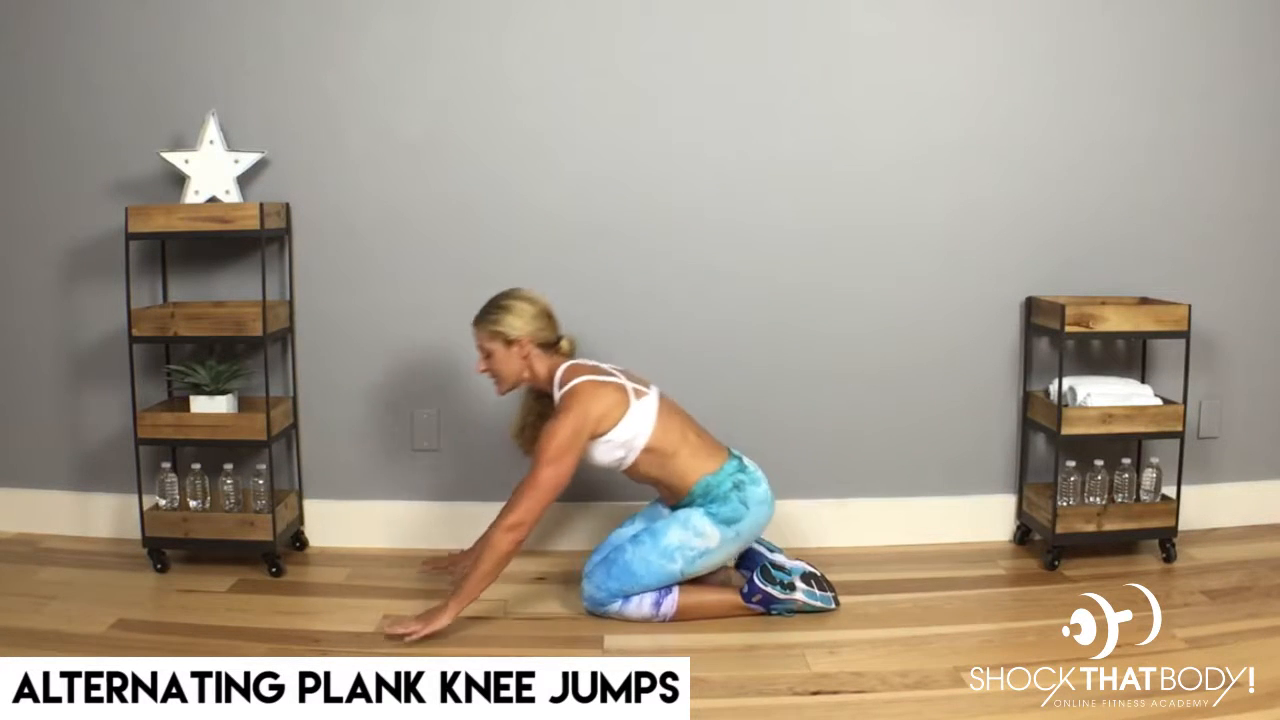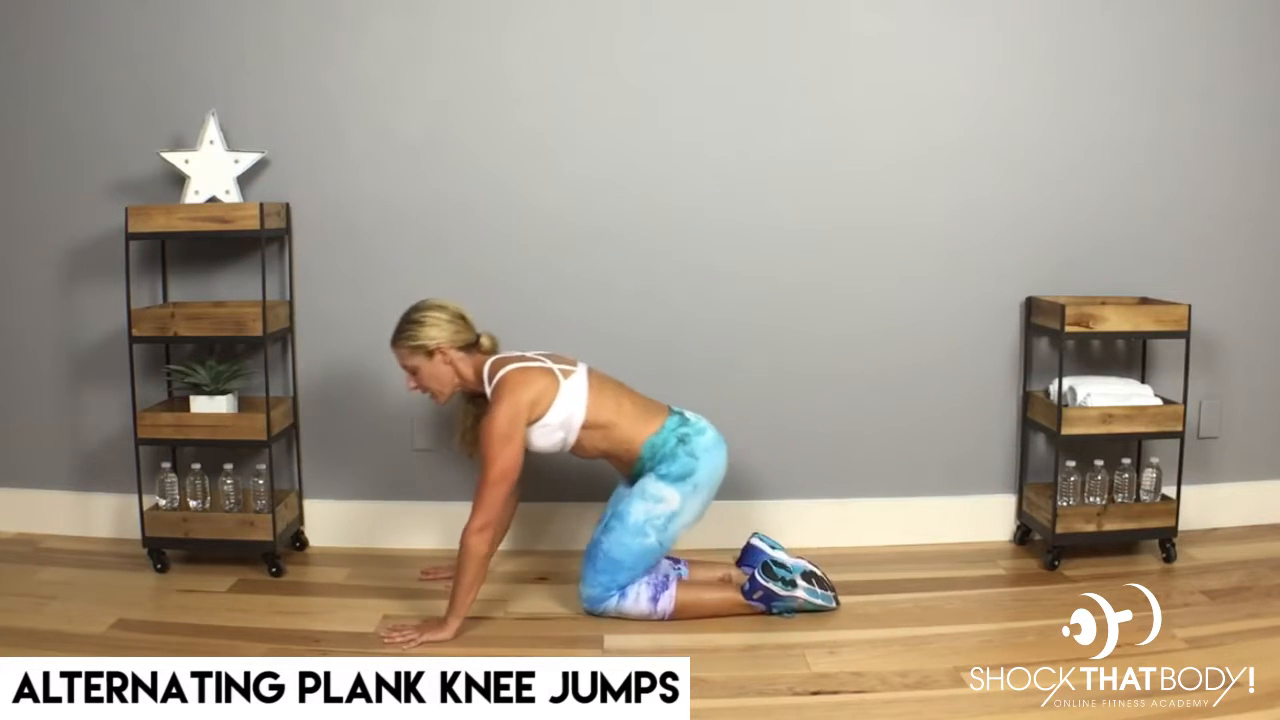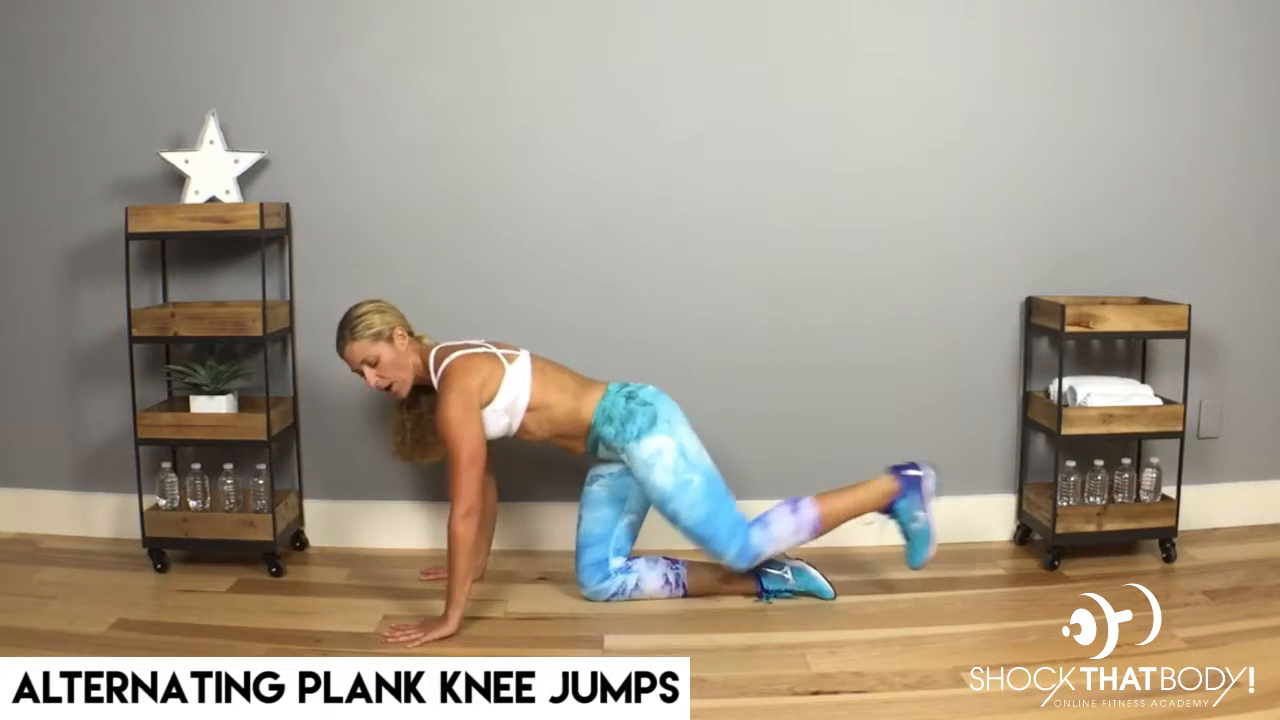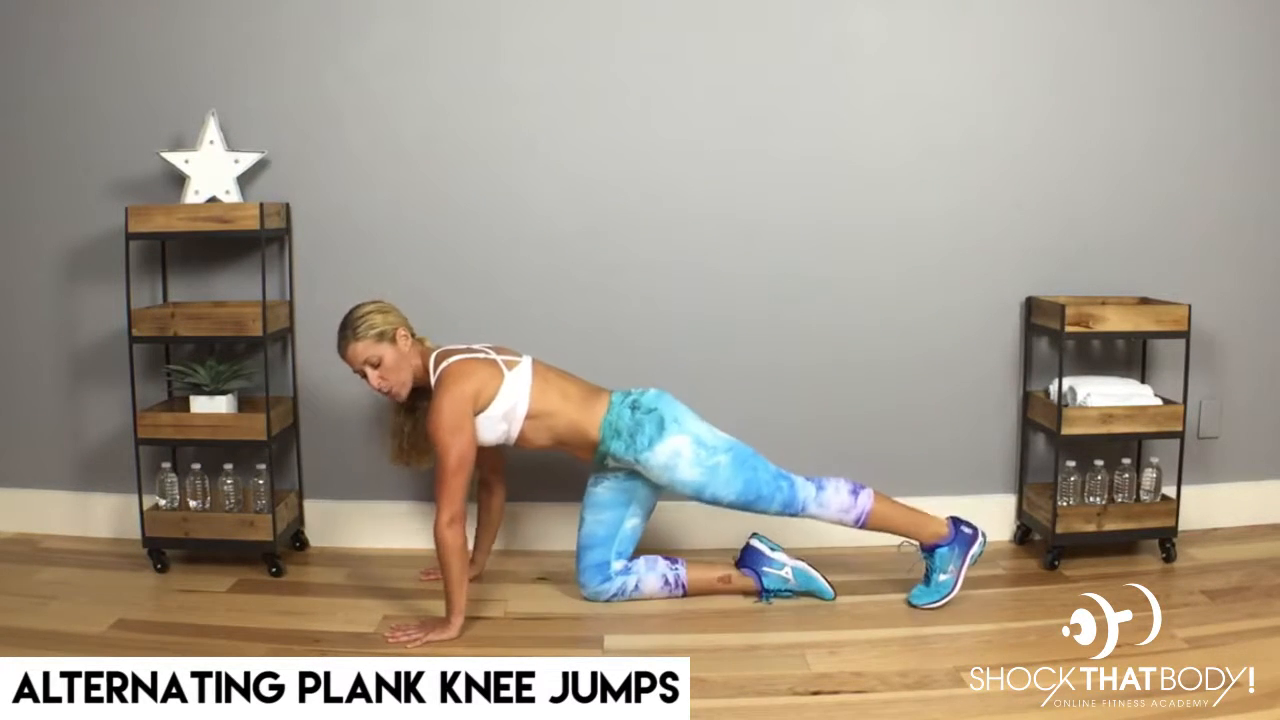
dt=0.5s
person 1, frame 1
left shoulder: (577, 405)
right shoulder: (574, 380)
left elbow: (517, 523)
right elbow: (533, 489)
left wrist: (448, 609)
right wrist: (473, 555)
left hip: (729, 503)
right hip: (709, 495)
left knee: (602, 590)
right knee: (608, 568)
left ankle: (757, 593)
right ankle: (747, 568)
person 1, frame 2
left shoulder: (507, 400)
right shoulder: (503, 375)
left elbow: (482, 523)
right elbow: (505, 495)
left wrist: (450, 621)
right wrist: (474, 567)
left hip: (683, 455)
right hip: (671, 451)
left knee: (602, 594)
right knee: (614, 571)
left ankle: (764, 594)
right ankle: (753, 569)
person 1, frame 3
left shoulder: (454, 386)
right shoulder: (445, 376)
left elbow: (465, 513)
right elbow: (484, 489)
left wrist: (449, 617)
right wrist: (471, 567)
left hip: (638, 420)
right hip: (613, 444)
left knee: (738, 543)
right knee: (599, 581)
left ankle: (895, 488)
right ankle: (761, 577)
person 1, frame 4
left shoulder: (448, 396)
right shoulder: (456, 372)
left elbow: (449, 518)
right elbow: (493, 481)
left wrist: (453, 619)
right wrist: (478, 562)
left hip: (645, 430)
right hip: (618, 456)
left knee: (787, 494)
right knee: (599, 581)
left ankle: (949, 537)
right ankle: (756, 573)
